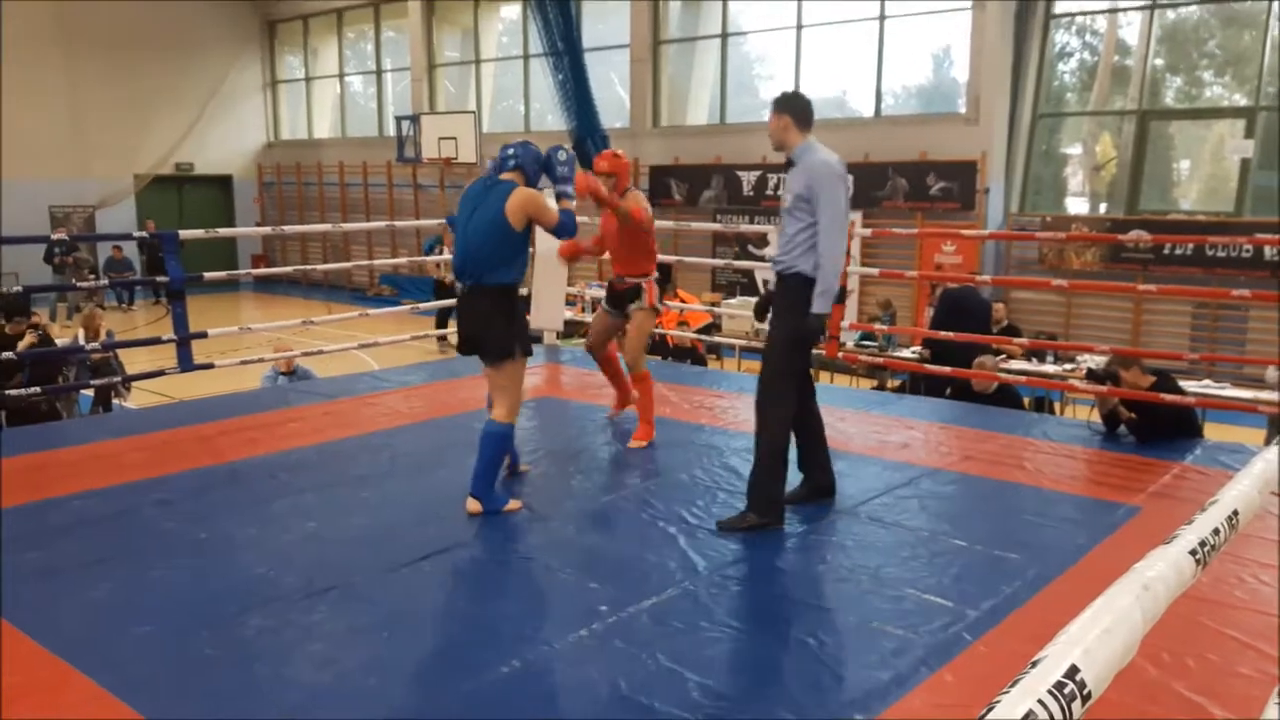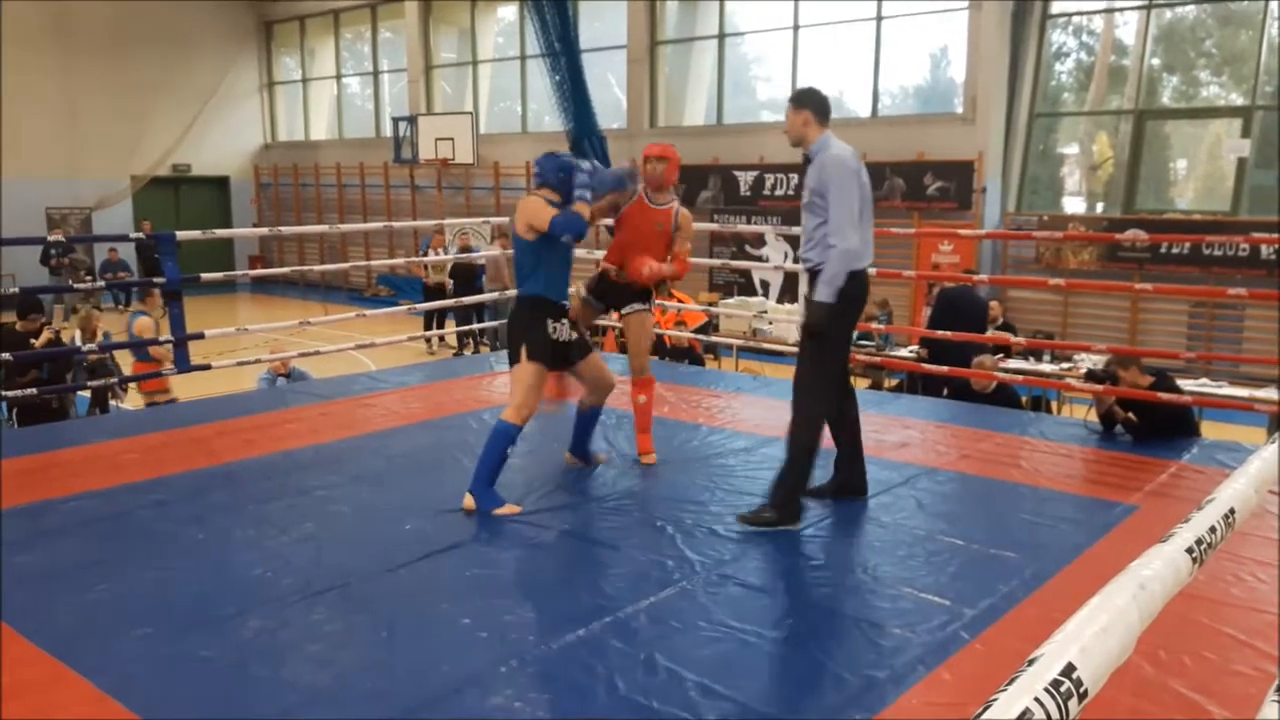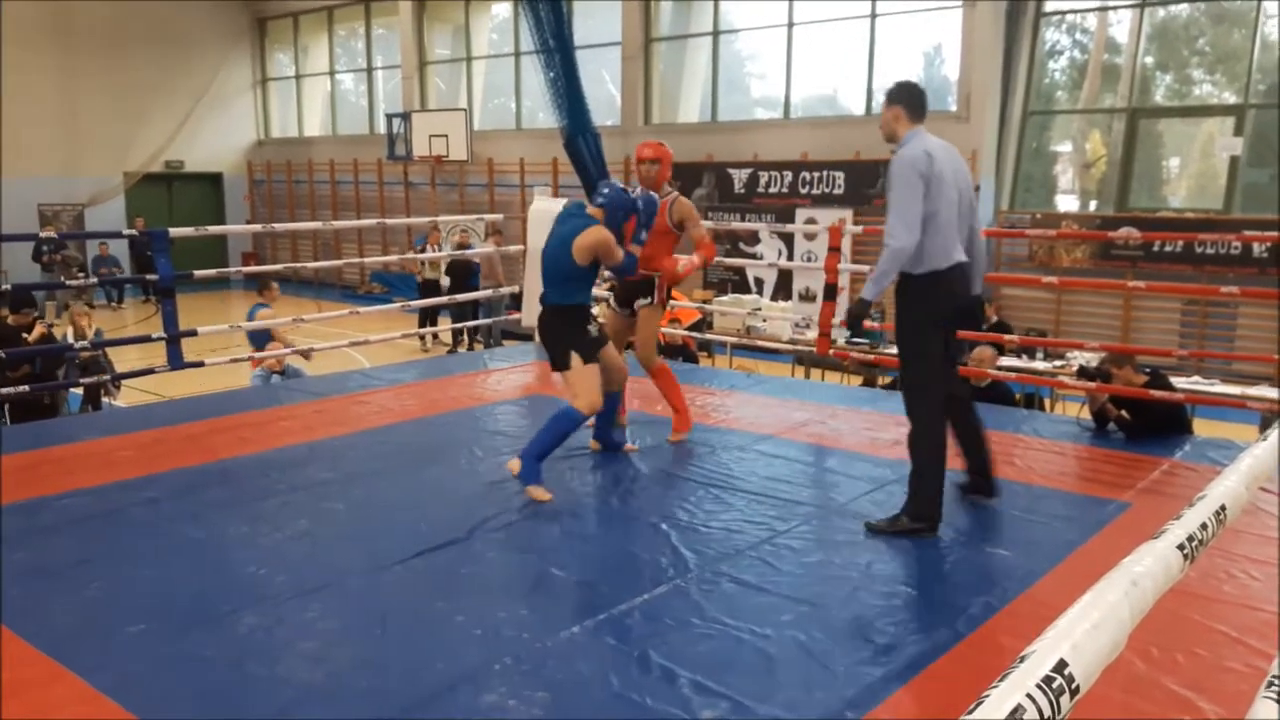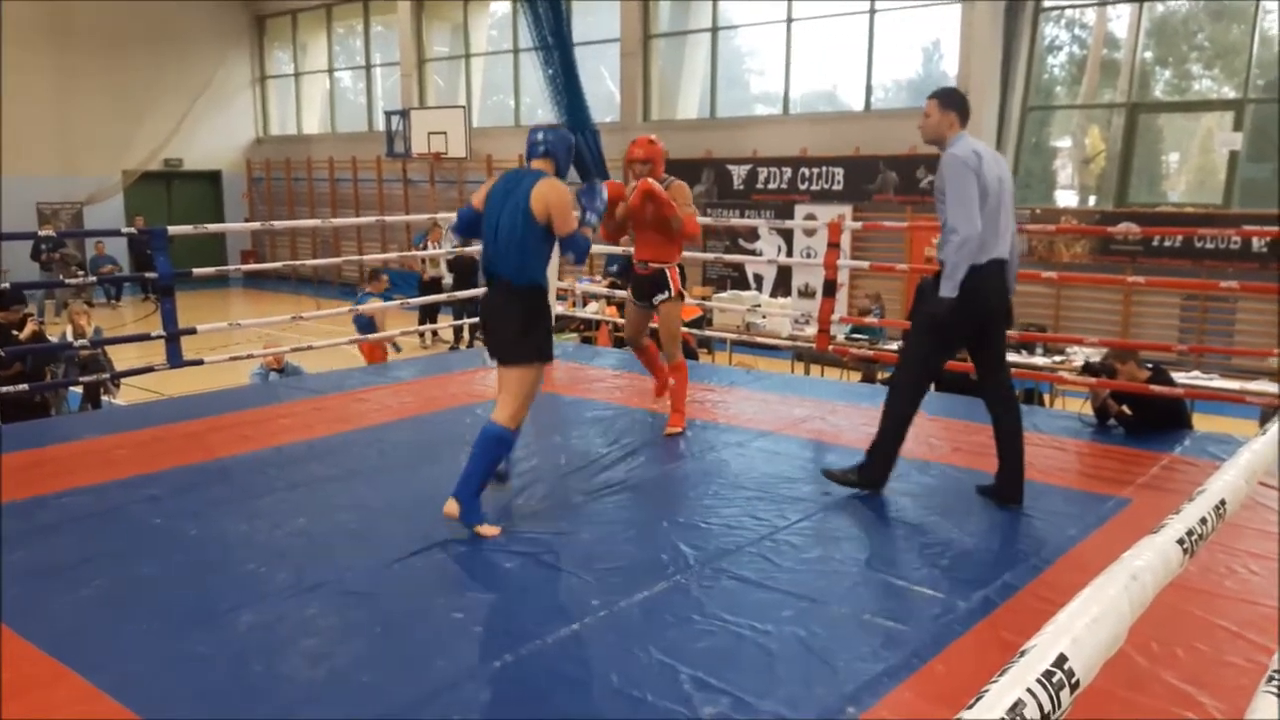
dt=0.7s
person 1, frame 1
left shoulder: (823, 167)
right shoulder: (801, 168)
left elbow: (830, 242)
left wrist: (820, 308)
right wrist: (773, 289)
left hip: (805, 291)
right hip: (792, 288)
left knee: (774, 392)
right knee: (796, 387)
left ankle: (765, 504)
right ankle: (818, 478)
person 1, frame 2
left shoulder: (836, 160)
right shoulder: (826, 159)
left elbow: (846, 238)
left wrist: (822, 297)
left hip: (837, 286)
right hip: (835, 285)
left knee: (812, 390)
right knee: (834, 383)
left ankle: (786, 501)
right ankle: (849, 477)
person 1, frame 3
left shoulder: (909, 159)
right shoulder: (951, 154)
left elbow: (902, 238)
right elbow: (973, 228)
left wrist: (868, 295)
right wrist: (974, 288)
left hip: (924, 286)
right hip: (954, 282)
left knee: (924, 396)
right knee: (947, 383)
left ankle: (922, 511)
right ankle: (979, 475)
person 1, frame 4
left shoulder: (957, 158)
right shoulder: (994, 160)
left elbow: (966, 231)
right elbow: (1007, 232)
left wrist: (947, 292)
right wrist: (1006, 291)
left hip: (967, 282)
right hip: (992, 282)
left knee: (912, 374)
right knee: (996, 383)
left ankle: (873, 470)
right ankle: (1009, 483)
person 2, frame 1
left shoulder: (474, 189)
right shoulder: (525, 197)
right elbow: (566, 229)
right wrist: (564, 183)
left hip: (468, 302)
right hip: (500, 305)
left knee: (500, 392)
right knee: (506, 405)
left ankle: (504, 456)
right ankle: (481, 494)
person 2, frame 2
left shoulder: (550, 209)
right shoulder: (532, 205)
right elbow: (571, 228)
right wrist: (583, 190)
left hip: (555, 314)
right hip: (534, 317)
left knee: (602, 383)
right knee: (520, 408)
left ankle: (579, 450)
right ankle: (479, 492)
person 2, frame 3
left shoulder: (572, 210)
right shoulder: (598, 236)
right elbow: (626, 271)
right wrist: (644, 229)
left hip: (569, 316)
right hip: (566, 324)
left knee: (615, 374)
right knee: (589, 403)
left ankle: (605, 438)
right ankle: (527, 463)
person 2, frame 4
left shoulder: (500, 182)
right shoulder: (554, 191)
left elbow: (463, 226)
right elbow: (577, 253)
right wrist: (592, 211)
left hip: (496, 300)
right hip: (525, 304)
left knee: (517, 393)
right knee: (511, 408)
left ankle: (489, 463)
right ankle: (464, 500)
person 3, frame 1
left shoulder: (634, 198)
right shoulder: (604, 209)
left elbow: (641, 220)
right elbow: (598, 245)
left wrist: (604, 197)
right wrist: (577, 248)
left hip: (642, 289)
right hip: (619, 287)
left knee: (633, 359)
right knee: (595, 345)
left ankle: (645, 428)
right ankle: (625, 394)
person 3, frame 2
left shoulder: (681, 216)
right shoulder: (628, 195)
left elbow: (682, 267)
left wrist: (659, 270)
left hip: (638, 289)
right hip: (608, 279)
left knee: (640, 364)
left ankle: (644, 440)
person 3, frame 3
left shoulder: (678, 205)
left elbow: (707, 249)
left wrist: (688, 264)
left hip: (655, 285)
right hip: (626, 282)
left knee: (646, 355)
left ankle: (682, 417)
right ankle: (614, 414)
person 3, frame 4
left shoulder: (676, 189)
right shoulder: (632, 191)
left elbow: (692, 233)
right elbow: (611, 236)
left wrist: (663, 201)
right wrist: (610, 208)
left hip: (666, 276)
right hip: (640, 274)
left knee: (671, 349)
right knee: (633, 339)
left ankle: (677, 413)
right ankle: (662, 378)
